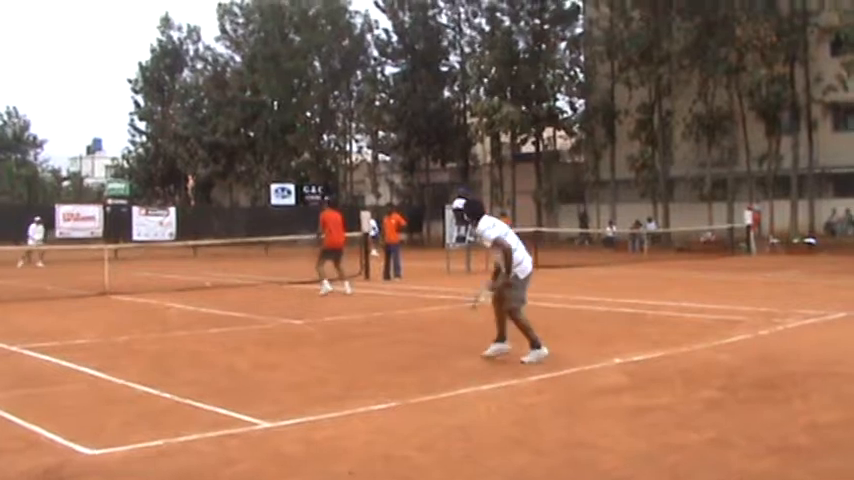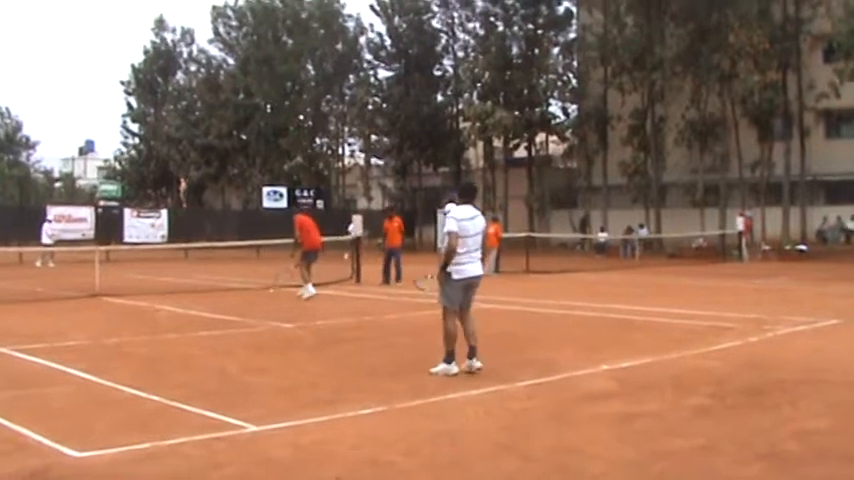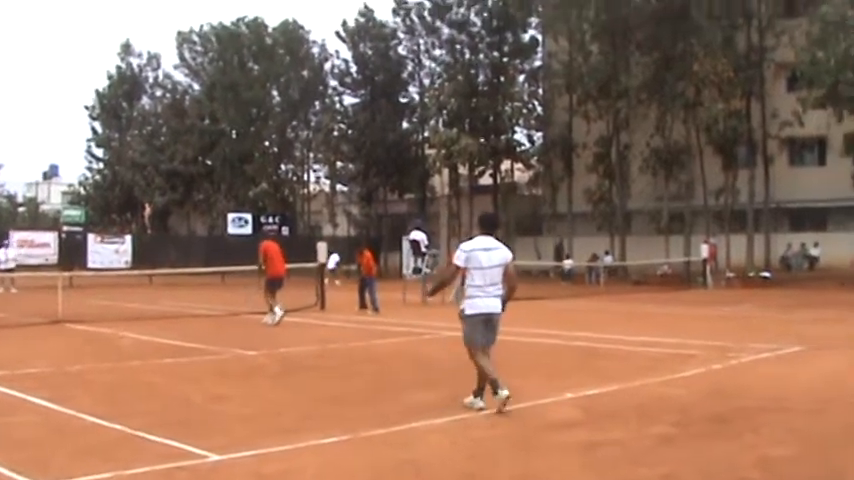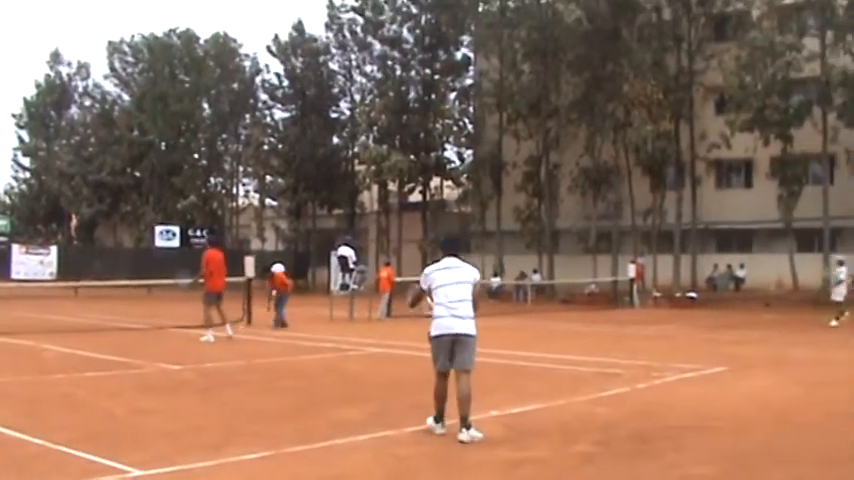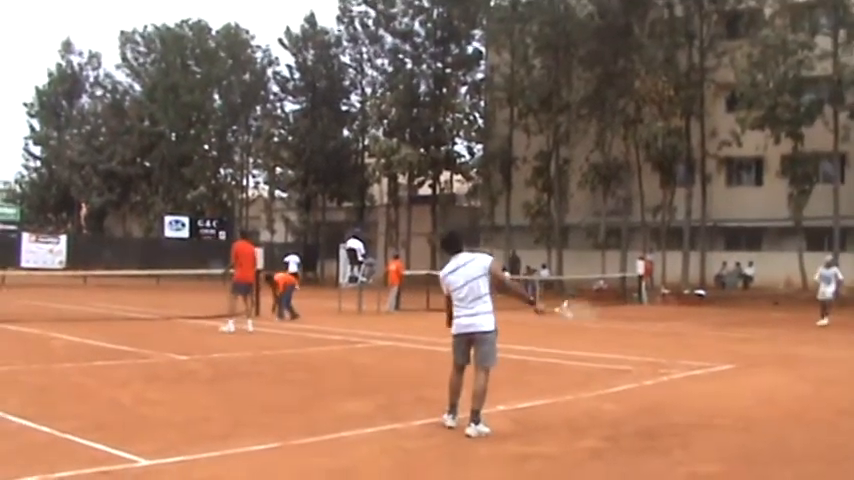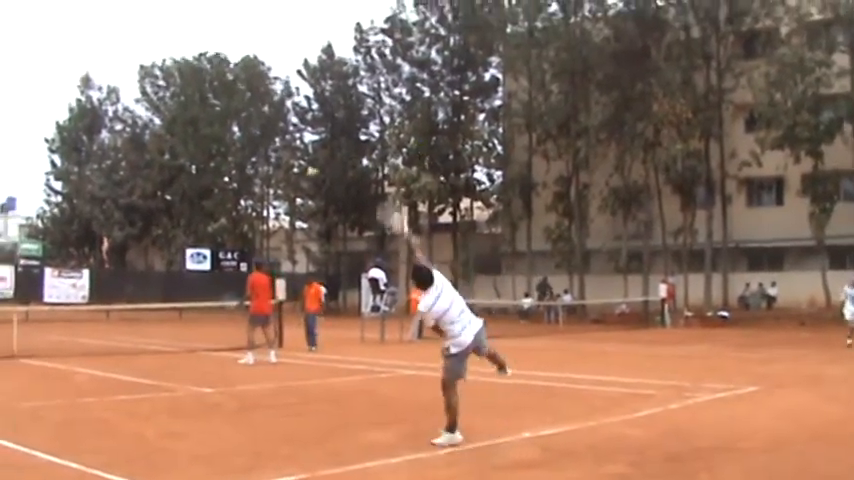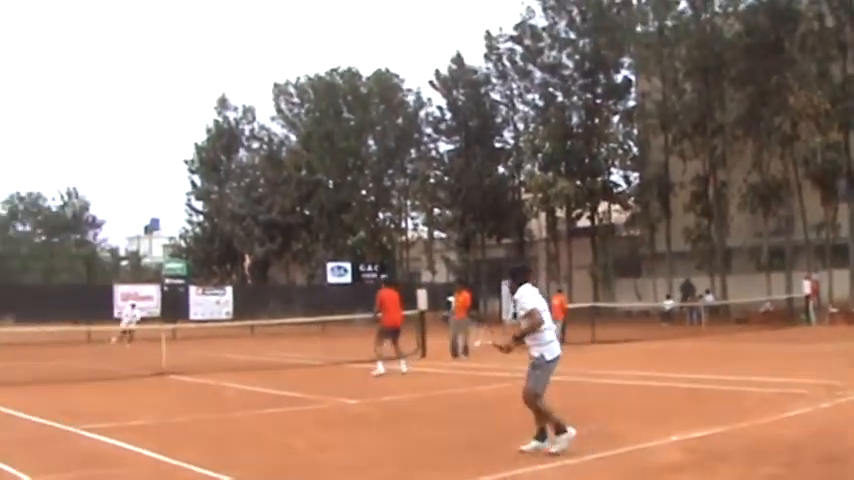
dt=0.7s
person 1, frame 1
left shoulder: (484, 230)
right shoulder: (491, 223)
left elbow: (507, 248)
left wrist: (508, 274)
right wrist: (497, 273)
left hip: (518, 271)
right hip: (516, 267)
left knee: (513, 312)
right knee: (498, 301)
left ankle: (537, 348)
right ankle: (501, 342)
person 1, frame 2
left shoulder: (453, 216)
right shoulder: (480, 217)
left elbow: (452, 247)
right elbow: (483, 248)
left wrist: (442, 269)
left hip: (457, 273)
right hip: (475, 272)
left knee: (449, 315)
right knee: (465, 314)
left ankle: (449, 362)
right ankle: (472, 358)
person 1, frame 3
left shoulder: (467, 248)
right shoulder: (504, 251)
left elbow: (448, 276)
right elbow: (512, 285)
left wrist: (433, 290)
right wrist: (503, 303)
left hip: (473, 307)
right hip: (494, 307)
left knee: (476, 353)
right knee: (483, 351)
left ankle: (499, 390)
right ankle: (477, 397)
person 1, frame 4
left shoulder: (430, 271)
right shoulder: (472, 271)
left elbow: (416, 299)
right elbow: (475, 305)
left wrist: (410, 304)
left hip: (441, 328)
right hip: (466, 328)
left knee: (442, 375)
right knee: (463, 376)
left ankle: (438, 421)
right ankle: (465, 428)
person 1, frame 5
left shoulder: (445, 274)
right shoulder: (482, 260)
right elbow: (509, 285)
left wrist: (448, 319)
right wrist: (532, 302)
left hip: (460, 326)
right hip: (484, 325)
left knee: (458, 369)
right knee: (482, 372)
left ankle: (451, 415)
right ankle: (475, 422)
person 1, frame 6
left shoulder: (424, 307)
right shoulder: (437, 278)
left elbow: (440, 332)
right elbow: (424, 264)
right wrist: (415, 247)
left hip: (458, 343)
right hip: (475, 327)
left knee: (448, 385)
right knee: (484, 350)
left ankle: (451, 432)
right ankle: (502, 367)
person 1, frame 7
left shoulder: (523, 295)
right shoulder: (531, 293)
left elbow: (537, 321)
left wrist: (515, 338)
right wrist: (514, 342)
left hip: (544, 354)
right hip: (547, 351)
left knee: (530, 397)
right knee: (534, 396)
left ankle: (563, 430)
right ankle: (542, 439)
